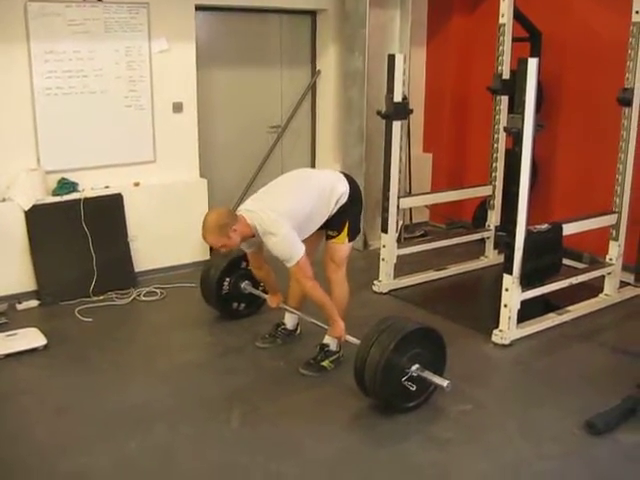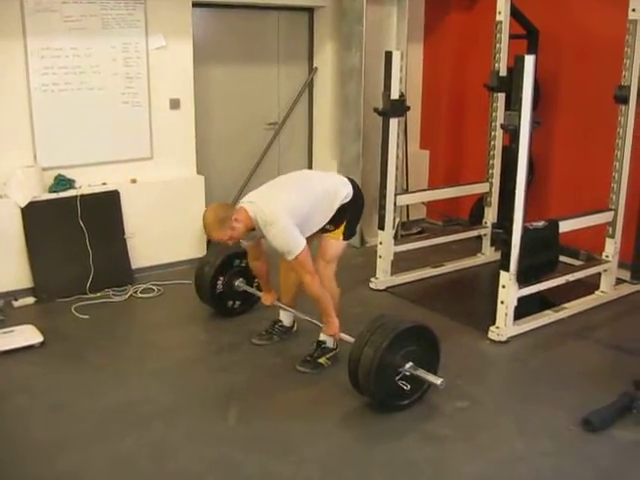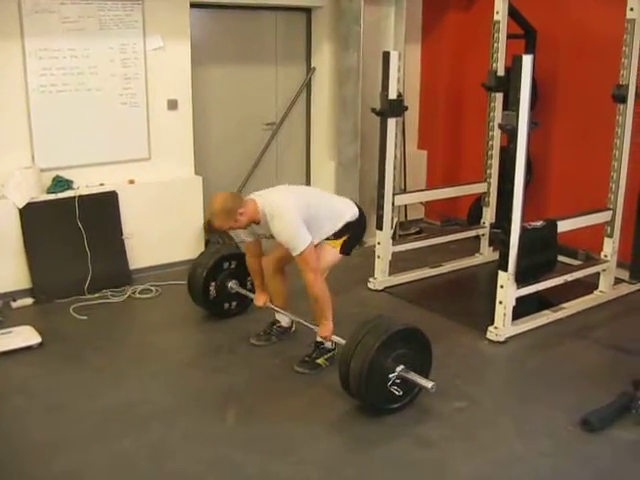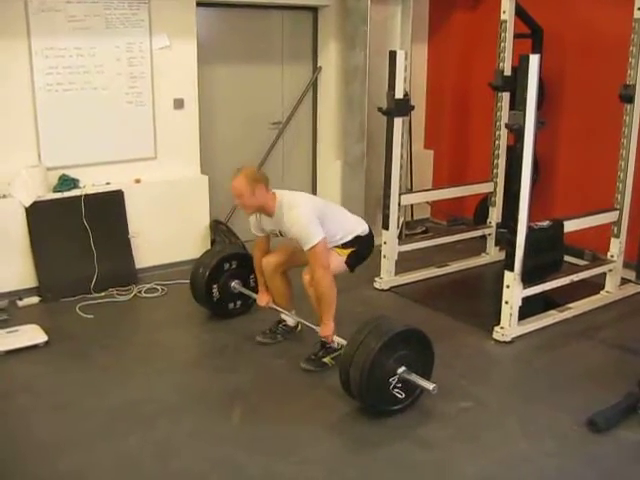
dt=0.3s
person 1, frame 1
left shoulder: (274, 233)
right shoulder: (242, 221)
left elbow: (308, 280)
right elbow: (258, 265)
left wrist: (336, 321)
right wrist: (273, 293)
left hip: (342, 195)
right hip: (318, 190)
left knee: (334, 270)
right knee: (297, 265)
left ankle: (332, 347)
right ankle: (290, 326)
person 1, frame 2
left shoulder: (275, 224)
right shoulder: (243, 215)
left elbow: (309, 275)
right elbow: (256, 259)
left wrist: (331, 319)
right wrist: (267, 291)
left hip: (343, 197)
right hip: (318, 194)
left knee: (323, 267)
right knee: (288, 259)
left ankle: (328, 344)
right ankle: (286, 322)
person 1, frame 3
left shoulder: (282, 219)
right shoulder: (247, 212)
left elbow: (313, 273)
right elbow: (253, 256)
left wrist: (326, 321)
right wrist: (260, 290)
left hip: (348, 221)
right hip: (321, 221)
left knee: (310, 275)
right knee: (269, 263)
left ankle: (326, 345)
right ankle: (283, 323)
person 1, frame 4
left shoulder: (297, 214)
right shoulder: (259, 212)
left elbow: (322, 270)
right elbow: (260, 252)
left wrist: (327, 322)
right wrist: (262, 289)
left hip: (356, 238)
right hip: (329, 235)
left knee: (310, 276)
right knee: (271, 263)
left ankle: (331, 344)
right ankle: (289, 322)
